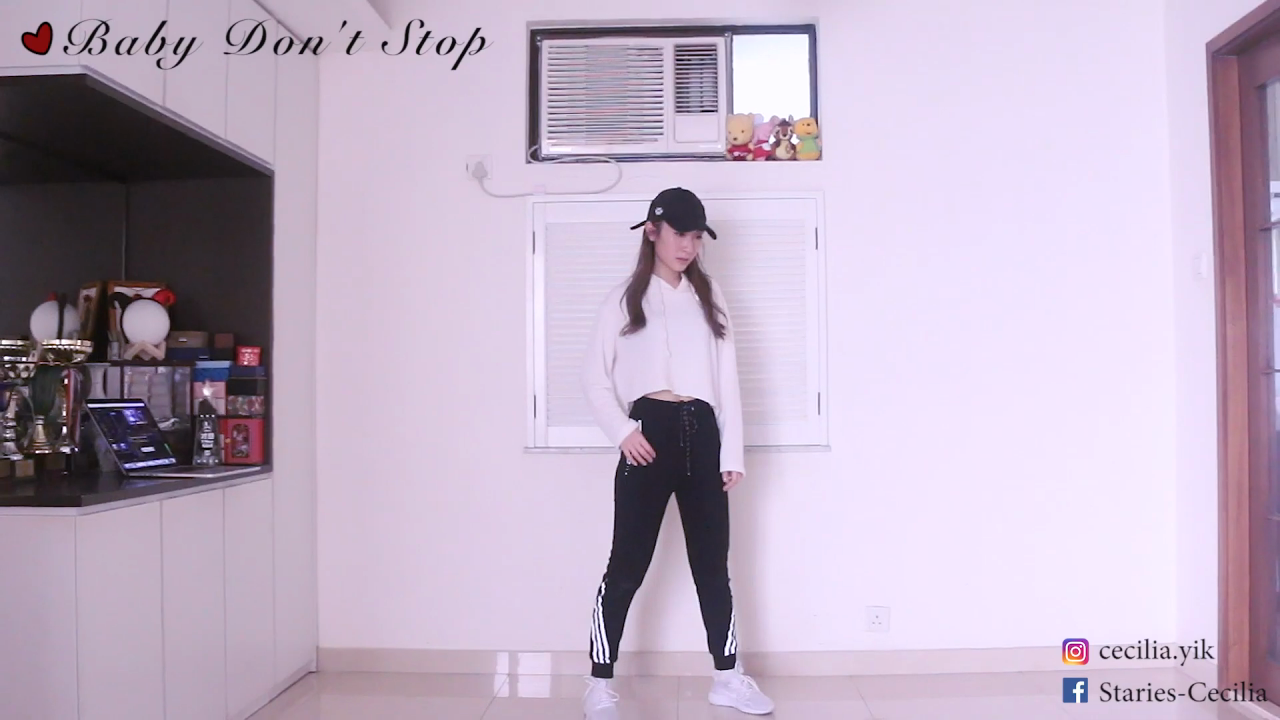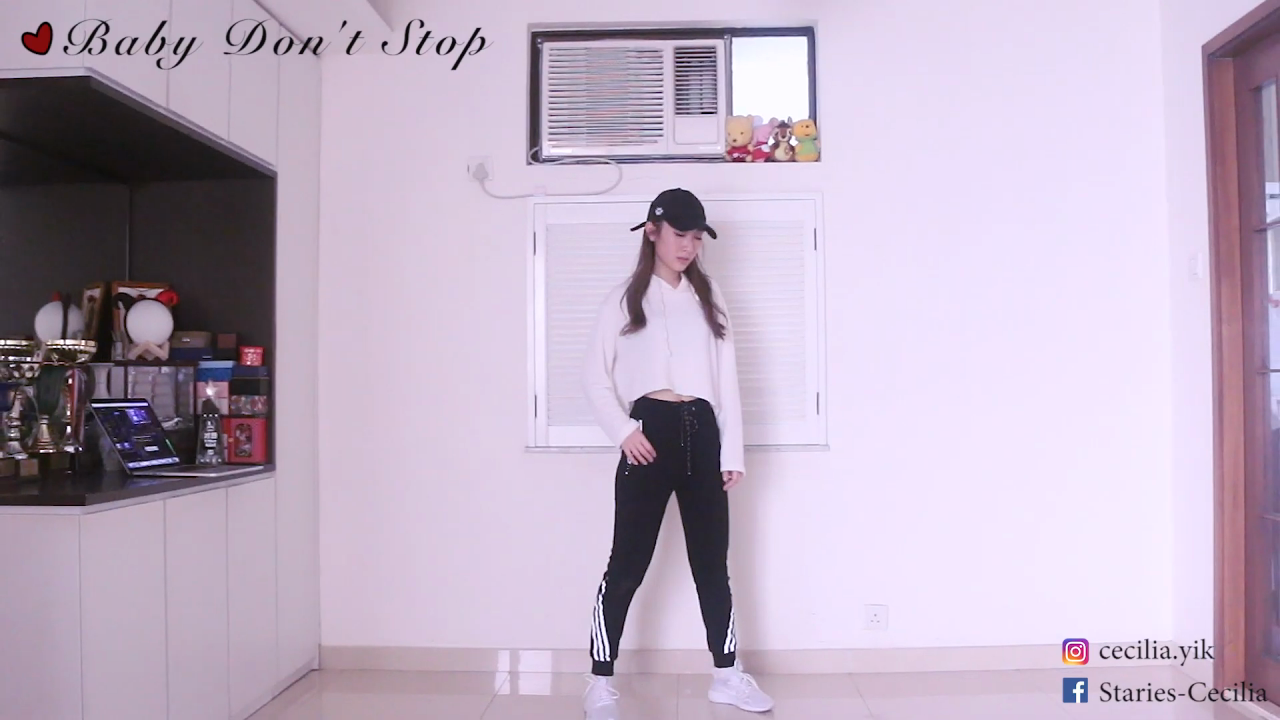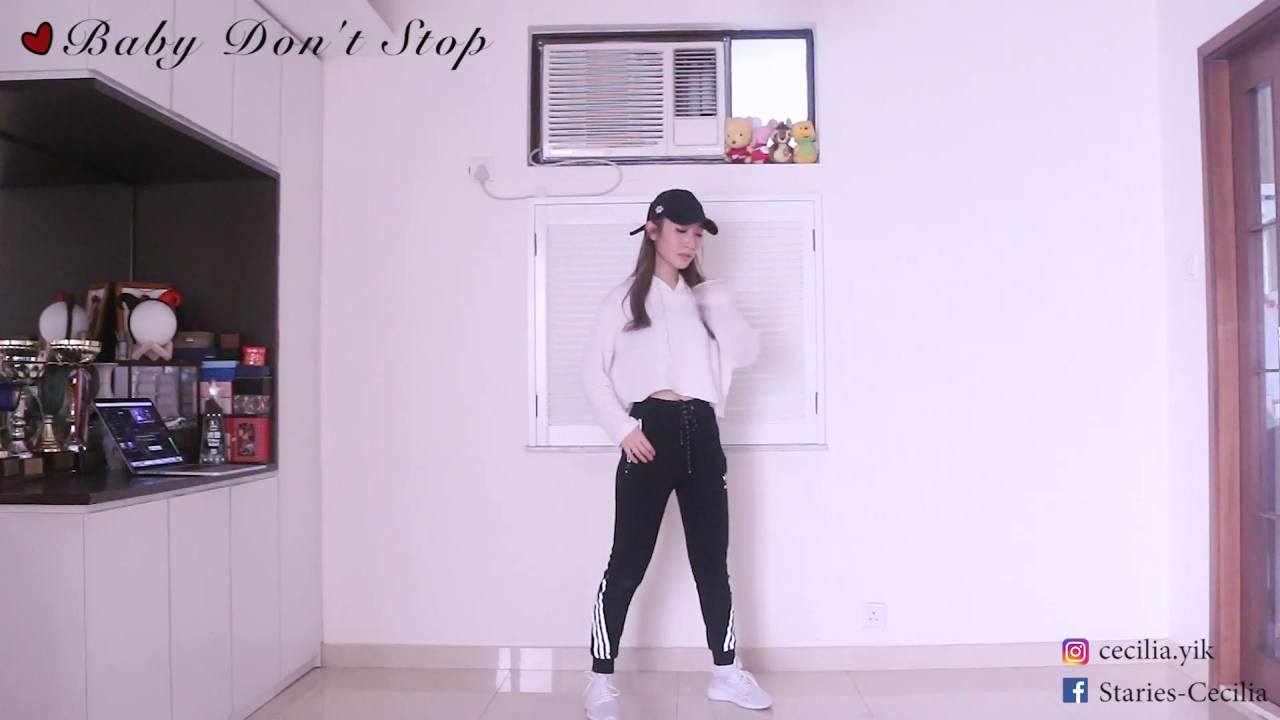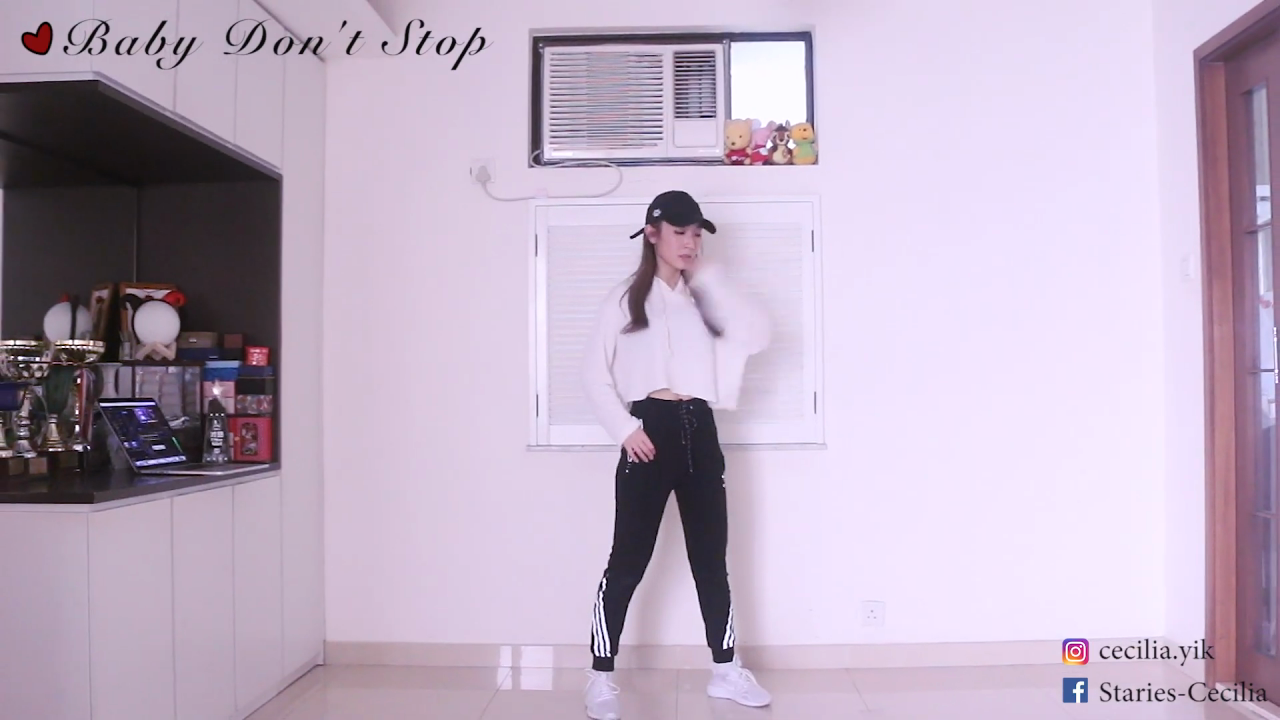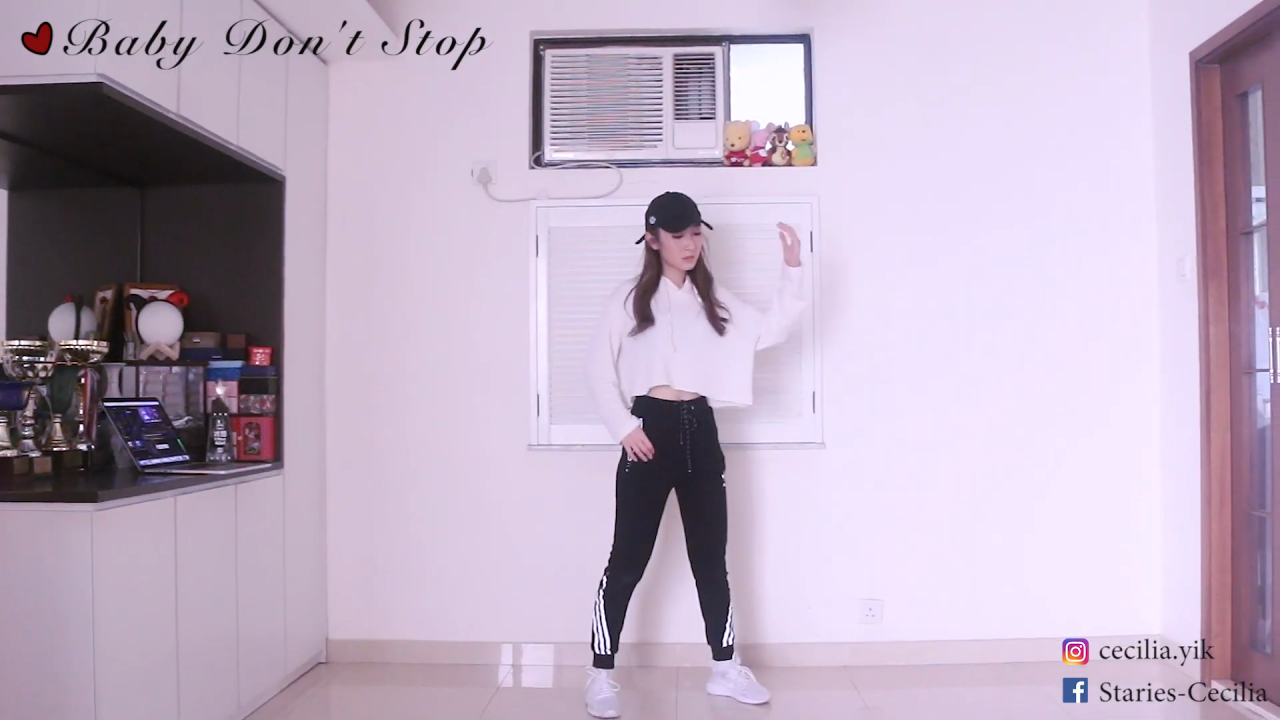
dt=0.5s
person 1, frame 1
left shoulder: (709, 295)
right shoulder: (625, 298)
left elbow: (726, 376)
right elbow: (595, 376)
left wrist: (733, 450)
right wrist: (622, 431)
left hip: (702, 434)
right hip: (651, 432)
left knee: (712, 563)
right knee: (627, 565)
left ankle: (727, 676)
person 1, frame 2
left shoulder: (708, 296)
right shoulder: (625, 298)
left elbow: (725, 376)
right elbow: (595, 375)
left wrist: (733, 449)
right wrist: (623, 430)
left hip: (701, 432)
right hip: (650, 431)
left knee: (712, 561)
right knee: (627, 563)
left ankle: (726, 674)
person 1, frame 3
left shoulder: (703, 297)
right shoulder: (626, 298)
left elbow: (745, 355)
right elbow: (593, 373)
left wrist: (722, 308)
right wrist: (622, 429)
left hip: (701, 432)
right hip: (651, 431)
left knee: (712, 560)
right knee: (628, 562)
left ankle: (726, 672)
person 1, frame 4
left shoulder: (705, 298)
right shoulder: (625, 299)
left elbow: (756, 337)
right elbow: (595, 372)
left wrist: (712, 282)
right wrist: (624, 428)
left hip: (700, 431)
right hip: (650, 430)
left knee: (711, 559)
right knee: (628, 561)
left ankle: (725, 669)
right ankle: (601, 676)
person 1, frame 5
left shoulder: (714, 300)
right shoulder: (629, 299)
left elbow: (772, 330)
right elbow: (598, 369)
left wrist: (792, 269)
right wrist: (624, 427)
left hip: (700, 431)
right hip: (650, 429)
left knee: (711, 558)
right knee: (627, 560)
left ankle: (725, 668)
right ankle: (601, 674)
